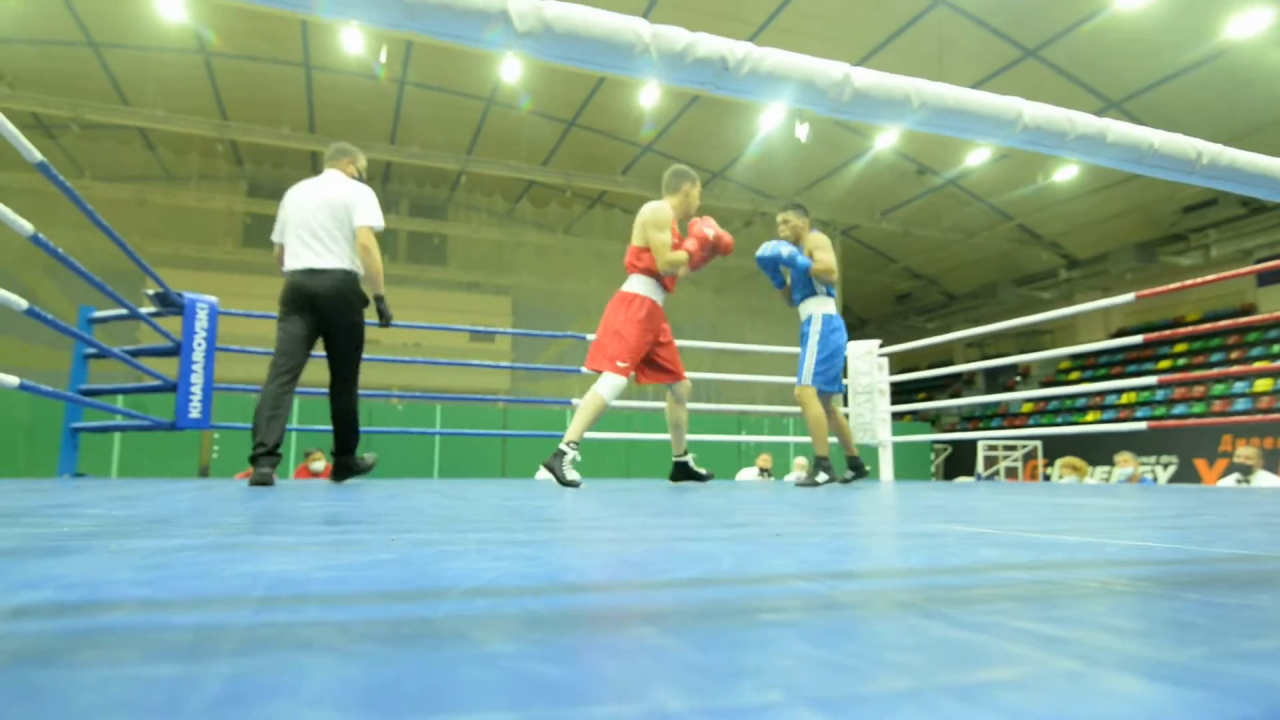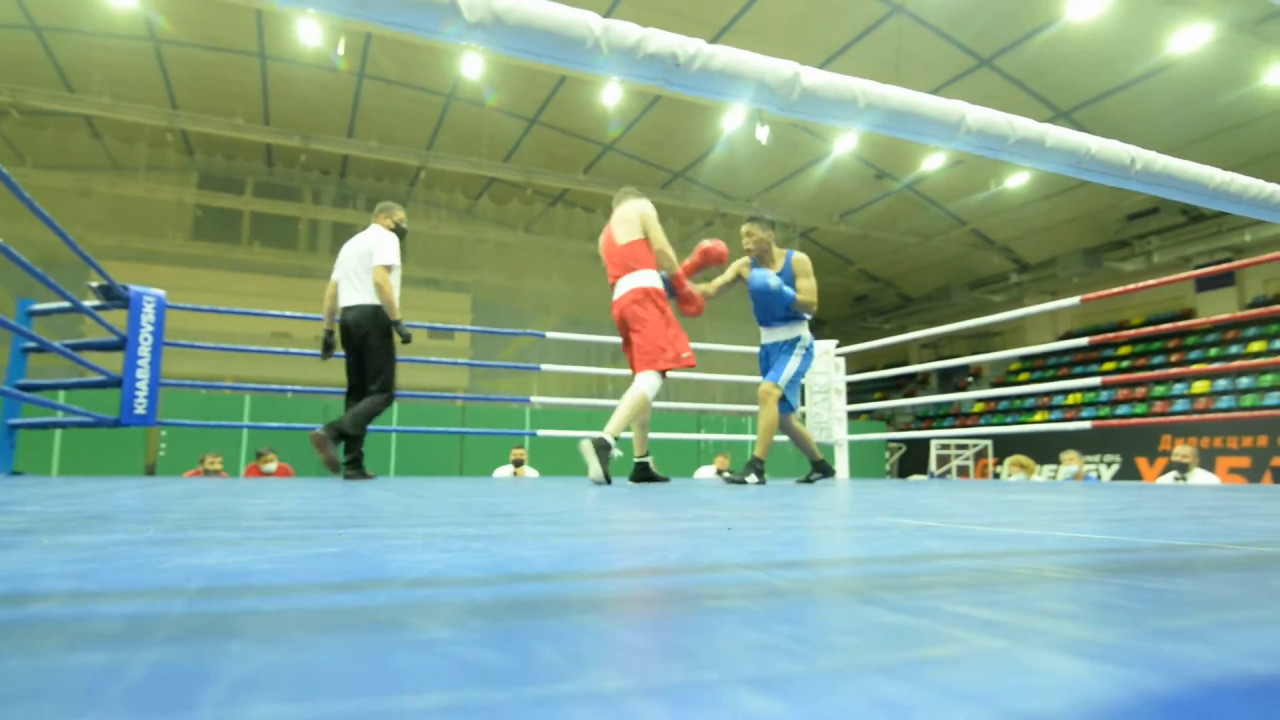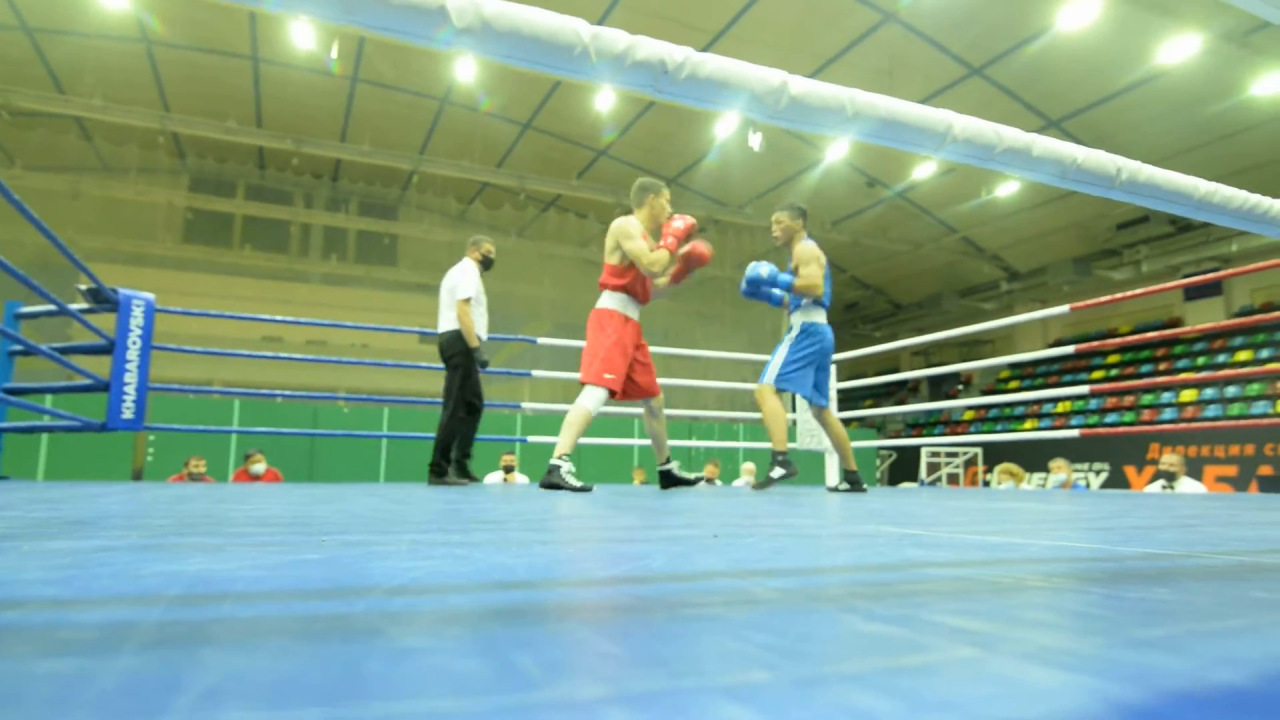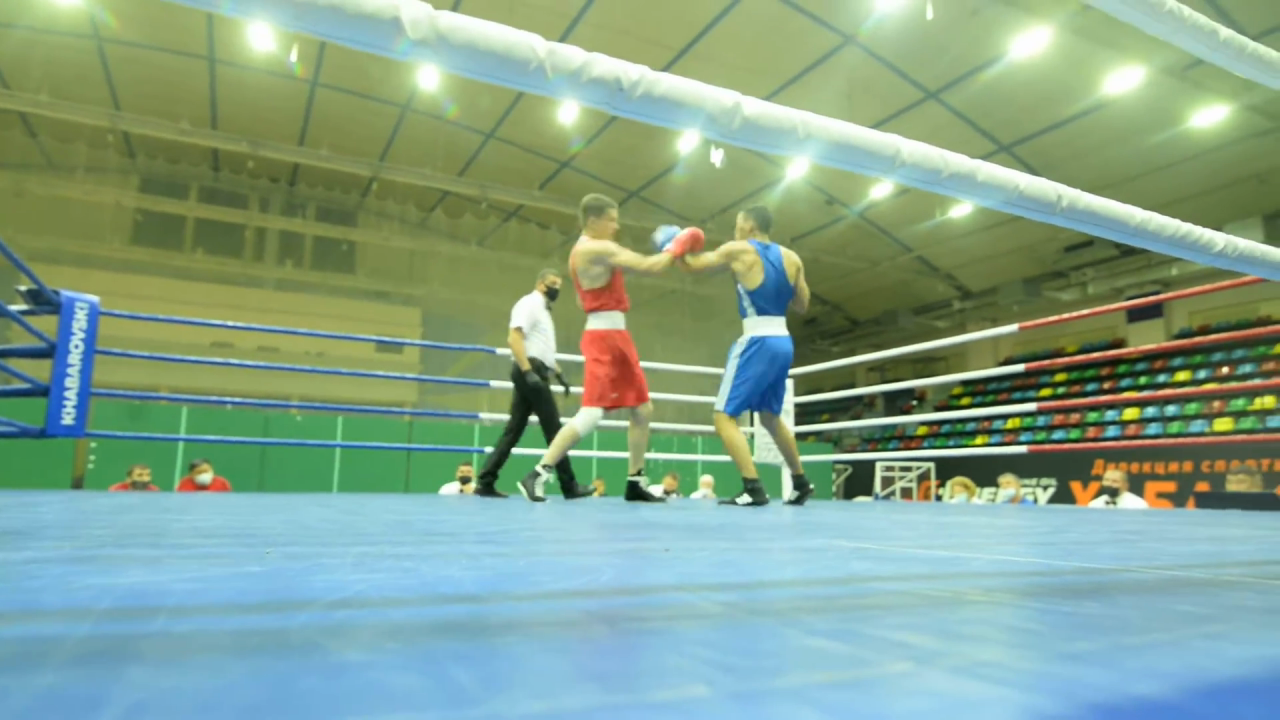
dt=0.7s
person 1, frame 1
left shoulder: (667, 219)
right shoulder: (657, 211)
left elbow: (678, 269)
right elbow: (665, 265)
left wrist: (709, 246)
right wrist: (696, 244)
left hip: (651, 312)
right hip: (635, 305)
left knee: (681, 386)
right knee: (613, 380)
left ankle: (682, 463)
right ankle: (563, 453)
person 1, frame 2
left shoulder: (607, 238)
right shoulder: (636, 208)
right elbow: (662, 251)
left wrist: (692, 263)
right wrist: (684, 287)
left hip: (624, 303)
right hip: (642, 298)
left knee: (649, 378)
right knee: (650, 377)
left ankle: (642, 464)
right ankle: (603, 442)
person 1, frame 3
left shoulder: (644, 236)
right shoulder: (625, 226)
left elbow: (655, 285)
right elbow: (653, 267)
left wrist: (685, 265)
right wrist: (672, 240)
left hip: (629, 325)
right hip: (610, 321)
left knee: (654, 401)
right knee: (597, 392)
left ankle: (667, 469)
right ankle: (558, 467)
person 1, frame 4
left shoulder: (584, 251)
right shoulder: (597, 248)
right elbow: (649, 267)
right wrist: (681, 245)
left hip: (616, 338)
right hip: (606, 337)
left knee: (641, 410)
right knee: (592, 412)
left ankle: (635, 482)
right ankle: (539, 473)
person 2, frame 1
left shoulder: (816, 240)
right shoulder: (799, 254)
left elbow: (831, 272)
right elbow: (792, 299)
left wrist: (795, 260)
right wrist: (776, 272)
left hip: (821, 324)
right hip: (816, 327)
left knee: (805, 392)
right knee: (825, 402)
left ankle: (822, 465)
right ankle: (855, 463)
person 2, frame 2
left shoulder: (798, 261)
right shoulder: (744, 265)
left elbow: (812, 305)
right elbow: (710, 291)
left wrist: (780, 289)
left hip: (796, 343)
right hip: (769, 347)
left knee: (768, 392)
right knee: (784, 418)
left ankle: (756, 468)
right ankle: (821, 465)
person 2, frame 3
left shoulder: (804, 248)
right shoulder: (803, 253)
left elbow: (815, 289)
left wrist: (777, 278)
right wrist: (766, 292)
left hip: (806, 331)
right hip: (819, 334)
left knee: (765, 389)
right knee: (822, 412)
left ankle: (782, 460)
right ankle: (853, 477)
person 2, frame 4
left shoulder: (742, 250)
right shoulder: (791, 257)
left elbow: (695, 265)
right elbow: (802, 305)
left hip: (756, 345)
right hip: (781, 344)
left knee: (724, 418)
right knee: (770, 417)
left ankle: (753, 489)
right ankle: (800, 482)
person 3, frame 1
left shoulder: (294, 192)
right shoulder: (357, 191)
left elbow: (280, 253)
right elbow: (366, 244)
right wrist: (380, 298)
left hip: (298, 286)
right hip: (340, 287)
left knee: (282, 373)
right knee: (343, 379)
left ankle: (264, 459)
right ankle: (345, 461)
person 3, frame 2
left shoulder: (352, 243)
right shoulder: (385, 238)
left elbow: (331, 291)
right elbow: (381, 279)
left wrist: (328, 332)
right wrist: (398, 322)
left hip: (349, 317)
right hip: (372, 317)
left knee: (358, 391)
right knee: (381, 392)
left ankle: (353, 463)
right ankle: (329, 433)
person 3, frame 3
left shoulder: (458, 272)
right shoulder: (468, 271)
right elbow: (463, 312)
right wrist: (476, 349)
left hip: (452, 342)
right hip: (460, 342)
left knee: (472, 405)
right knee: (457, 407)
left ankle: (460, 464)
right ankle: (438, 471)
person 3, frame 4
left shoulder: (543, 310)
right shoulder: (529, 304)
right elbow: (514, 338)
left wrist: (558, 375)
right wrist: (528, 371)
left hip: (537, 374)
right hip: (530, 372)
left knee: (514, 429)
right knee: (553, 426)
left ankle: (486, 481)
right ankle: (570, 486)
